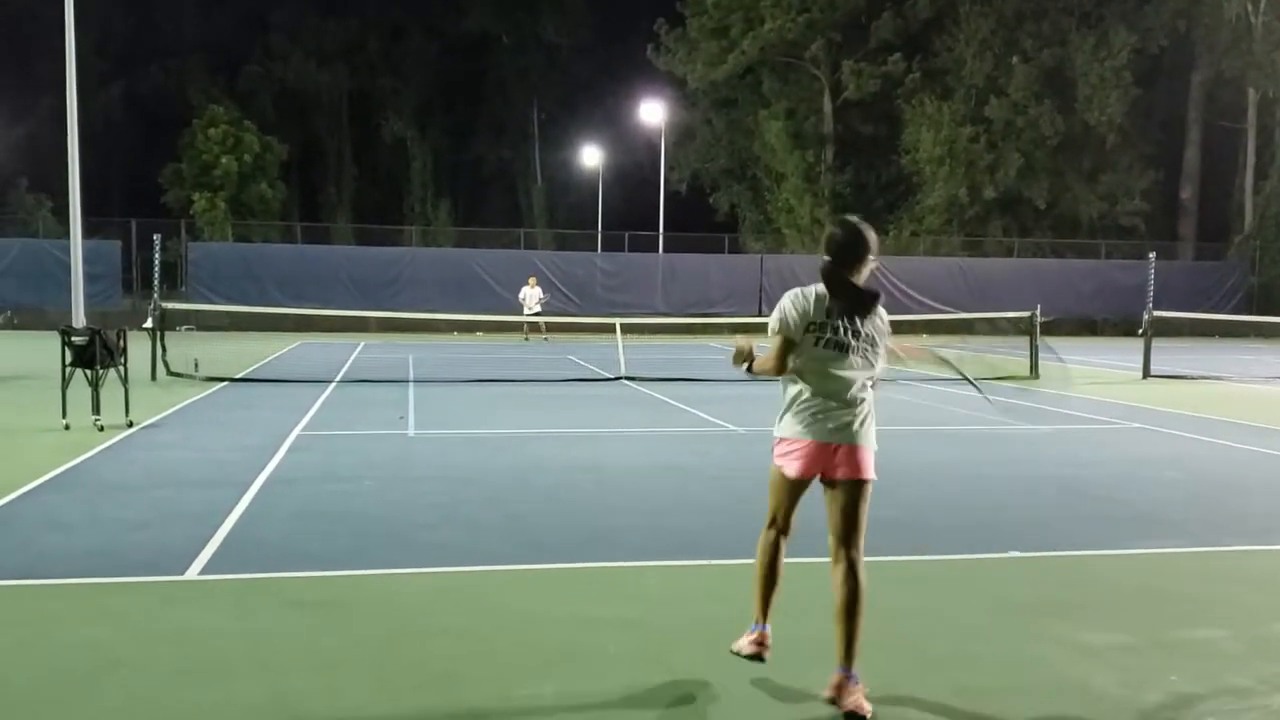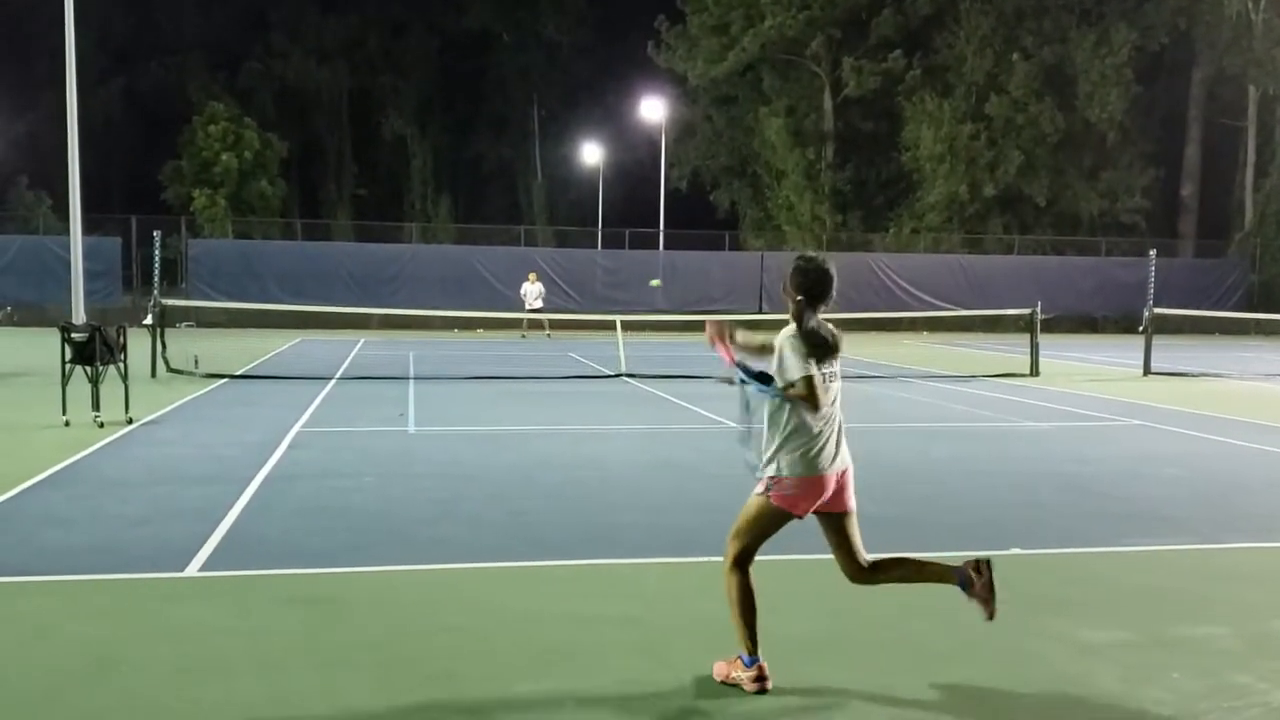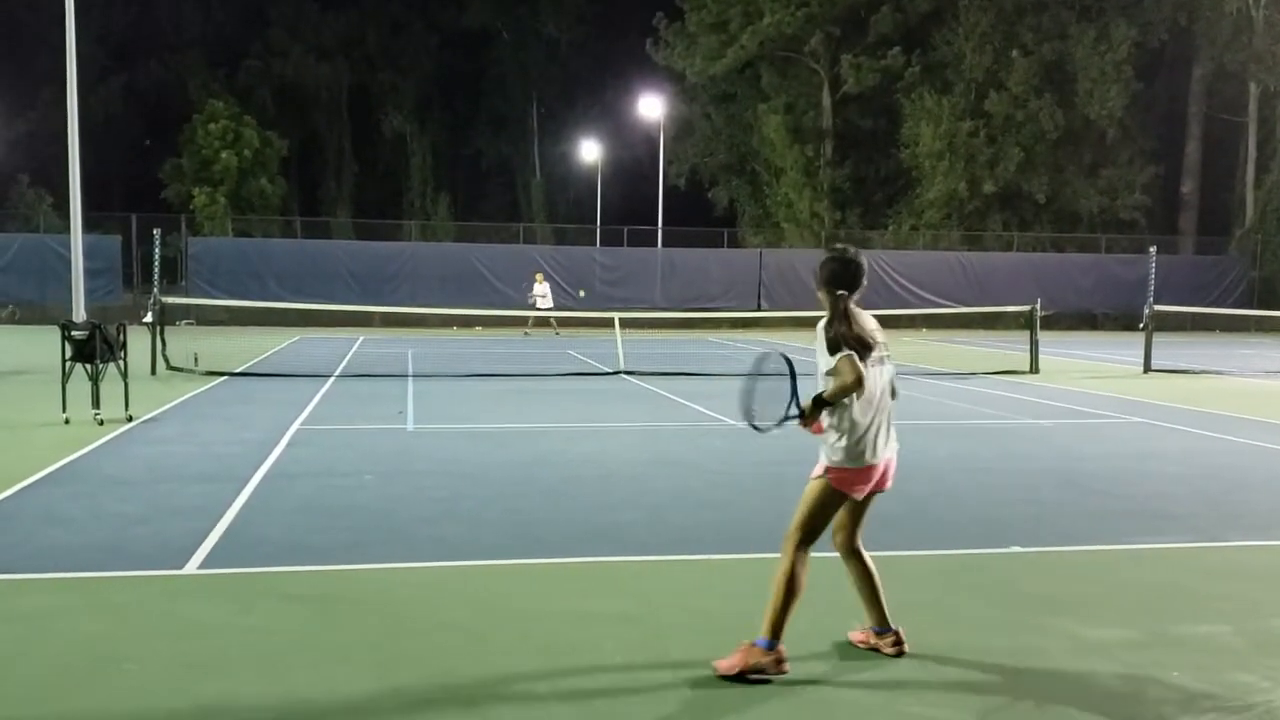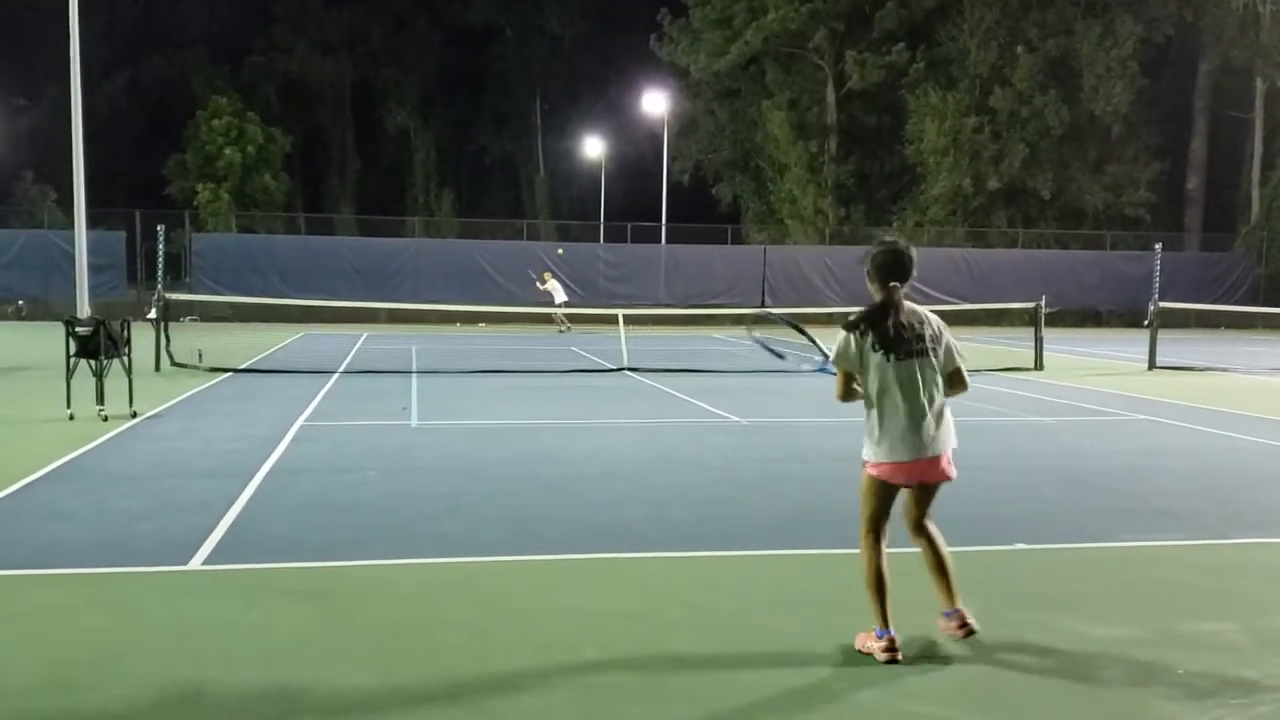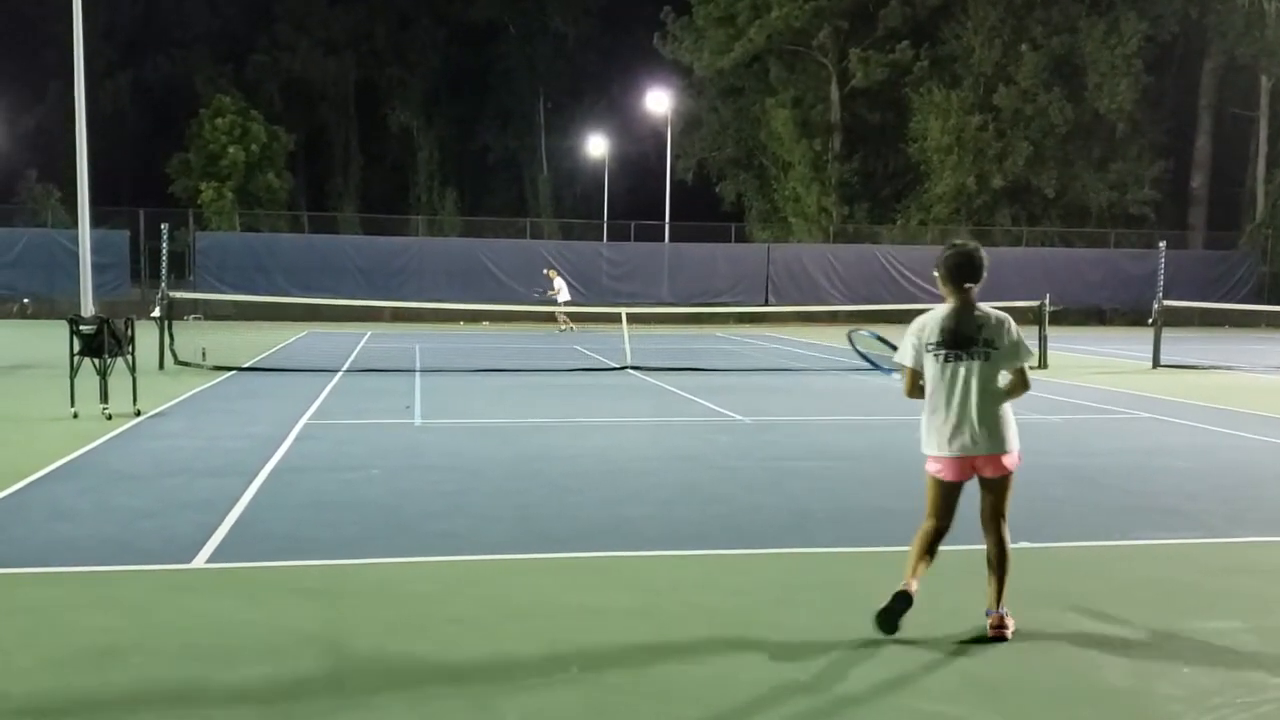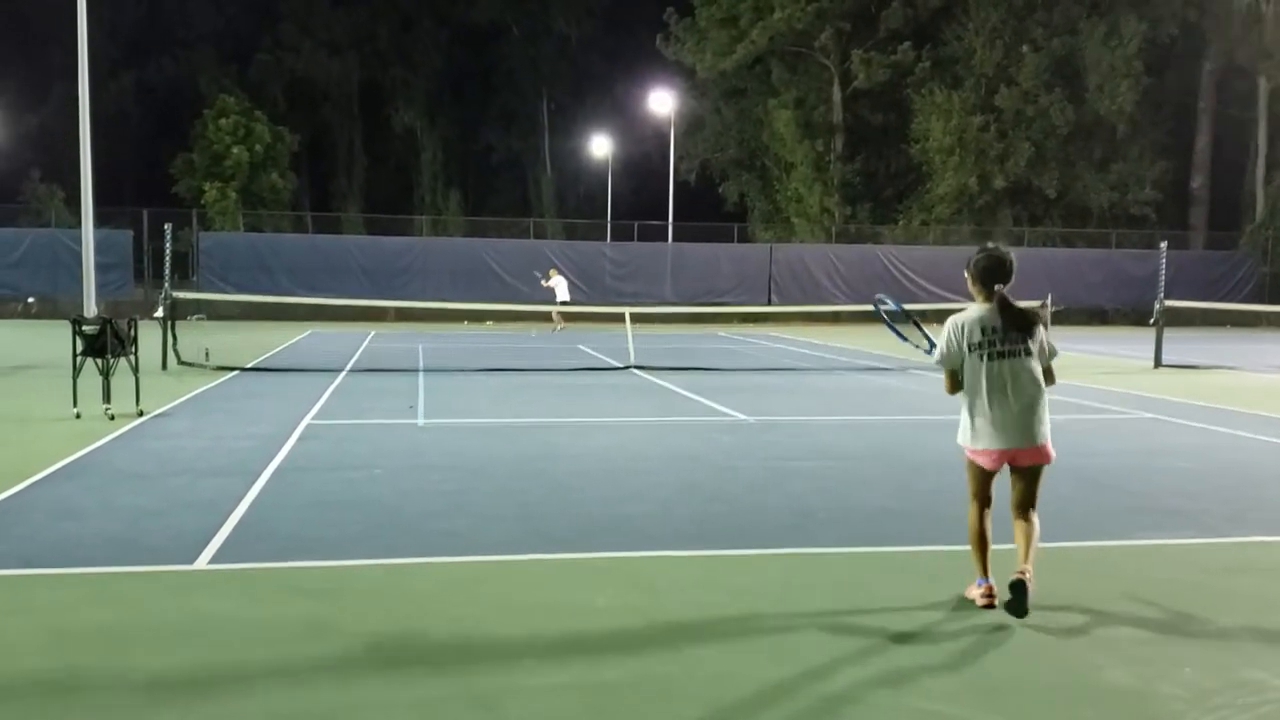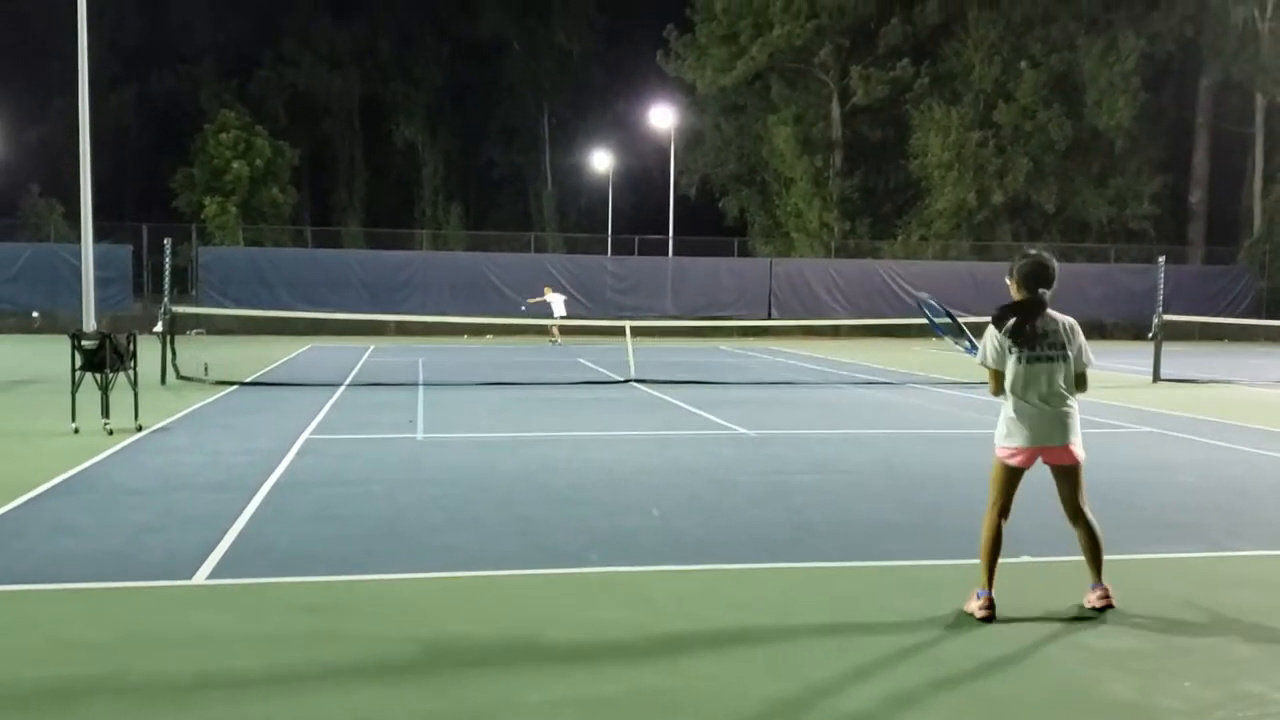
dt=0.3s
person 1, frame 1
left shoulder: (798, 299)
right shoulder: (875, 311)
left elbow: (776, 365)
left wrist: (747, 361)
left hip: (799, 438)
right hip: (849, 444)
left knee: (774, 531)
right knee: (848, 558)
left ankle: (759, 632)
person 1, frame 2
left shoulder: (794, 337)
right shoulder: (822, 331)
left elbow: (813, 401)
left wrist: (772, 385)
right wrist: (738, 340)
left hip: (795, 472)
right hip: (834, 468)
left knee: (736, 557)
right knee: (860, 569)
left ankle: (750, 665)
right ankle: (965, 575)
person 1, frame 3
left shoulder: (831, 326)
right shoulder: (869, 325)
left elbow: (854, 382)
right elbow: (888, 390)
left wrist: (816, 406)
left hip: (848, 457)
right hip: (881, 452)
left knee: (795, 548)
right knee: (847, 543)
left ankle: (765, 649)
right ankle: (884, 632)
person 1, frame 4
left shoulder: (859, 325)
right shoulder: (930, 322)
left elbow: (843, 392)
right elbow: (959, 385)
left hip: (889, 448)
right hip: (935, 444)
left knee: (872, 537)
right knee: (920, 523)
left ankle: (884, 637)
right ankle: (954, 614)
person 1, frame 5
left shoulder: (923, 326)
right shoulder: (999, 323)
left elbow: (911, 389)
right elbow: (1021, 384)
left hip: (944, 441)
right hip: (993, 440)
left knee: (934, 526)
right knee: (994, 525)
left ankle: (908, 589)
right ankle: (996, 615)
person 1, frame 6
left shoulder: (958, 325)
right shoulder: (1031, 321)
left elbow: (952, 387)
right elbow: (1049, 378)
left hip: (984, 433)
right hip: (1030, 432)
left knee: (980, 503)
right knee: (1025, 510)
left ankle: (984, 584)
right ankle: (1022, 572)
person 1, frame 7
left shoulder: (1002, 329)
right shoulder: (1069, 326)
left elbow: (997, 389)
right elbow: (1080, 383)
left hip: (1019, 434)
right hip: (1062, 431)
left knee: (995, 513)
right knee: (1077, 509)
left ankle: (984, 597)
right ankle: (1099, 588)
